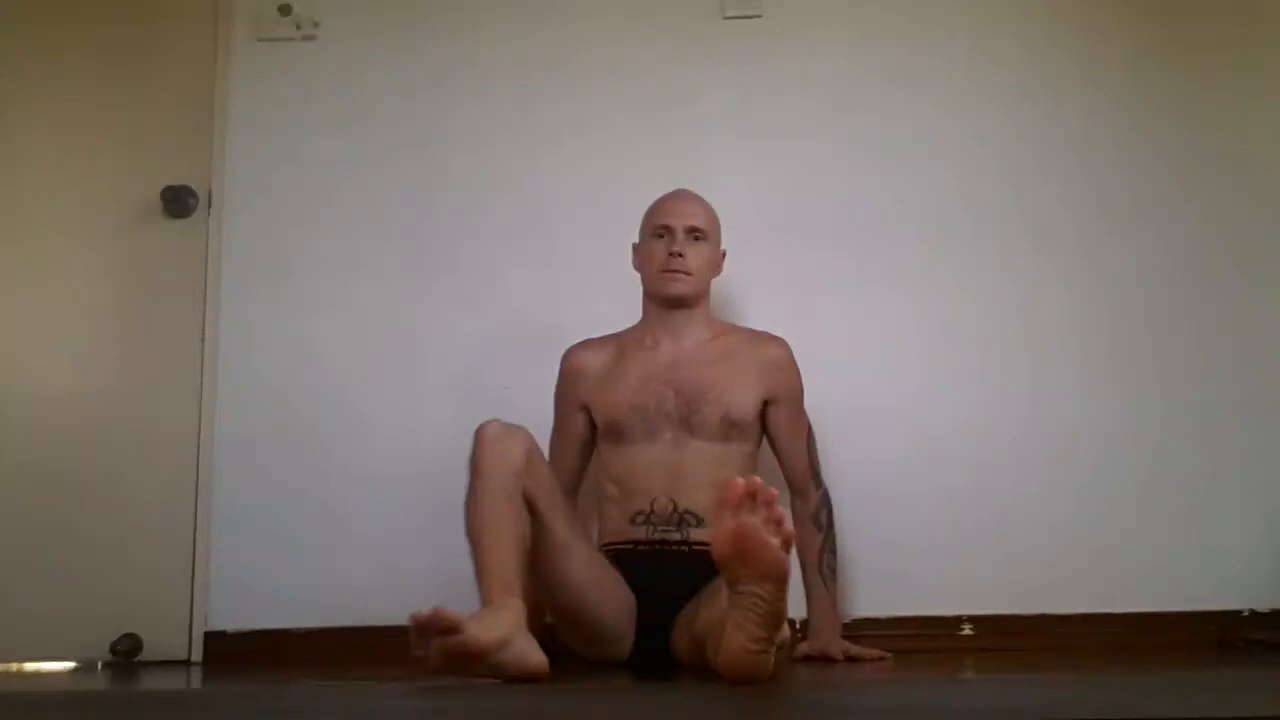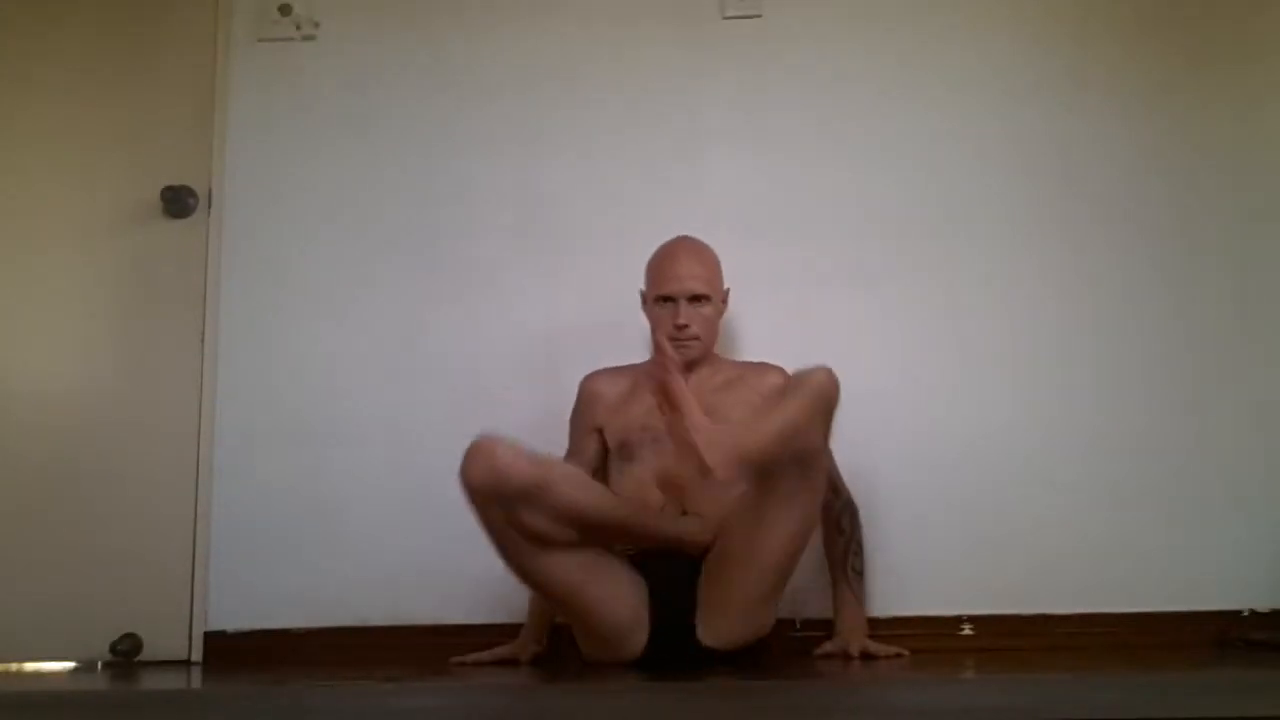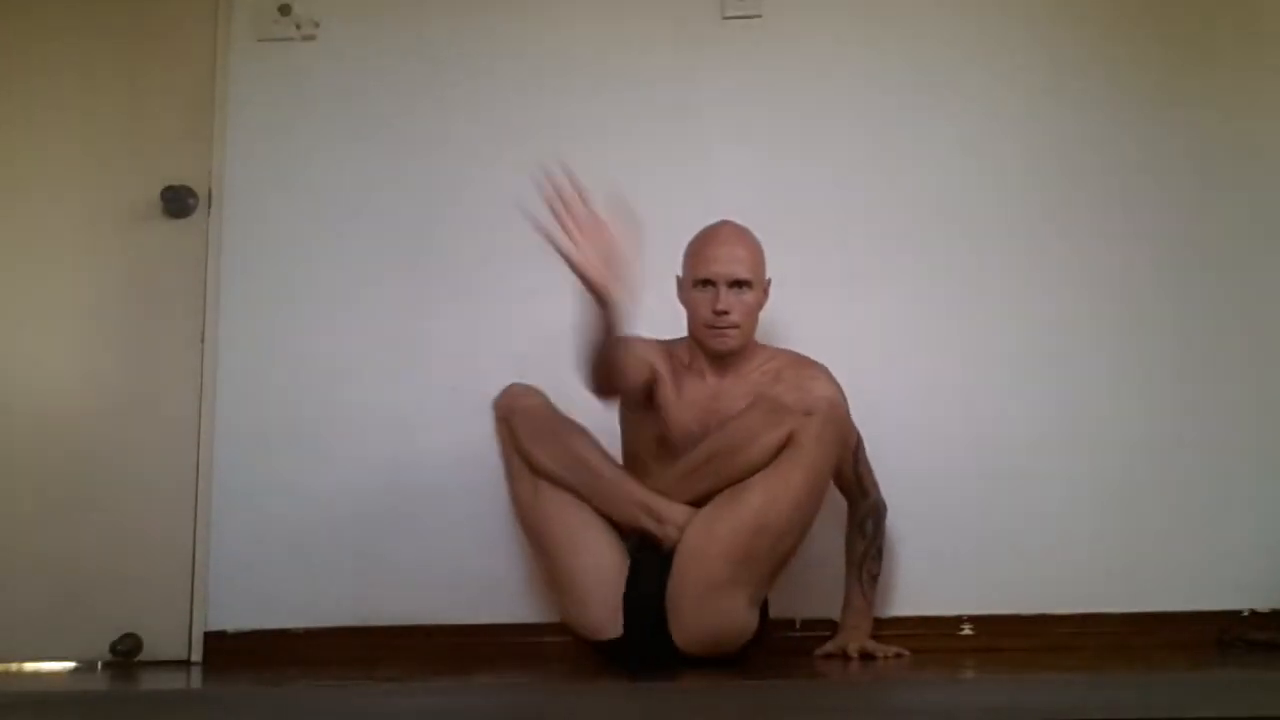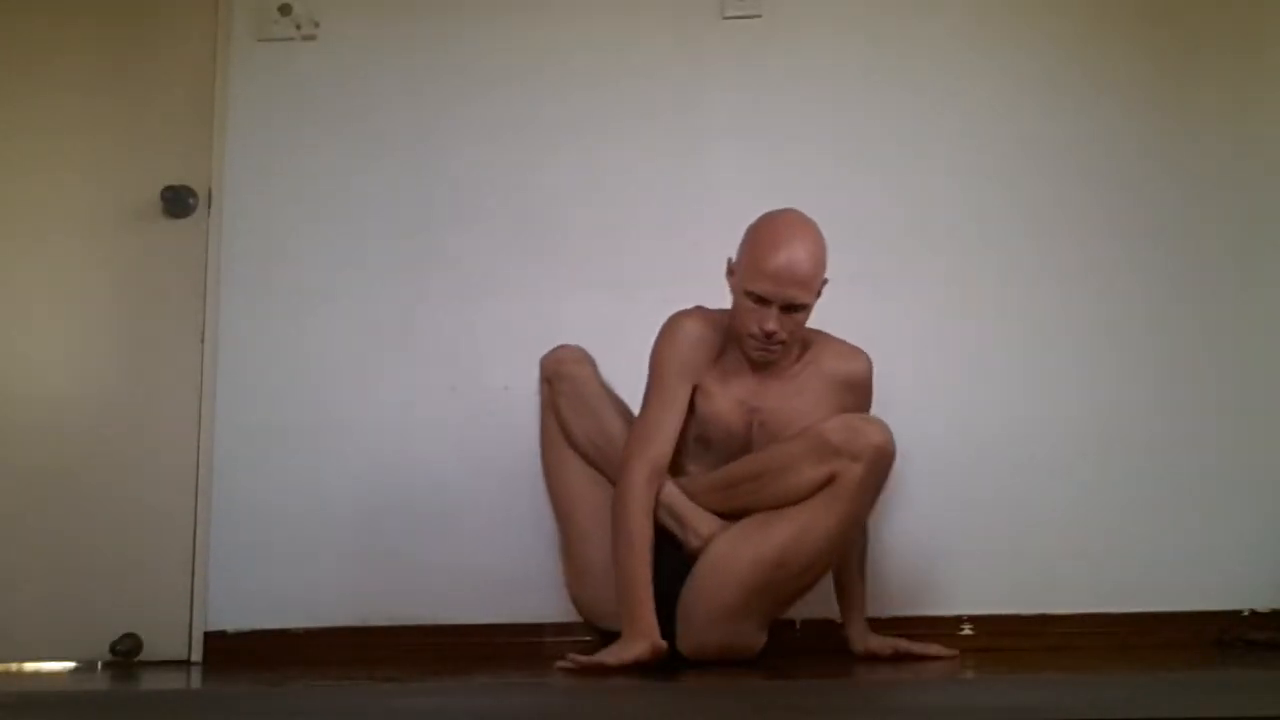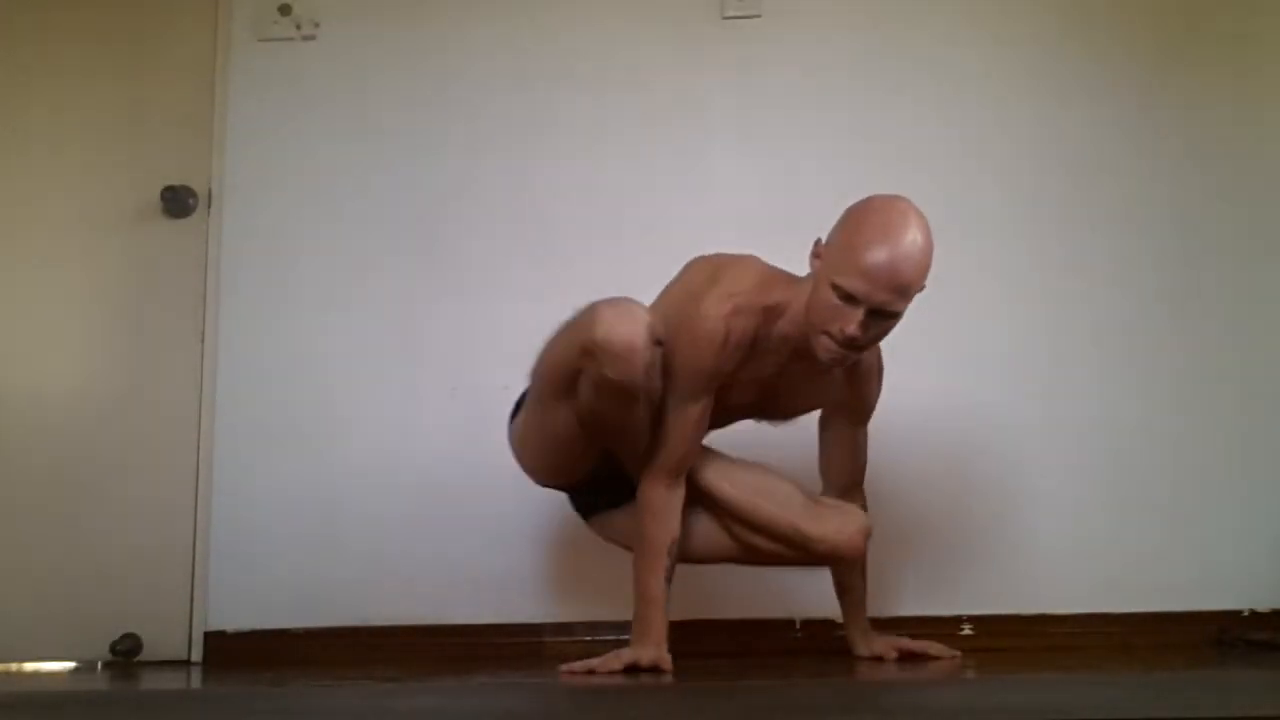
dt=1s
person 1, frame 1
left shoulder: (766, 360)
right shoulder: (587, 365)
left elbow: (809, 492)
right elbow: (554, 496)
left wrist: (825, 626)
right wrist: (529, 619)
left hip: (712, 592)
right hip: (611, 601)
right knee: (501, 443)
right ankle: (504, 629)
person 1, frame 2
left shoulder: (765, 387)
right shoulder: (604, 392)
left elbow: (837, 501)
right elbow: (557, 516)
left wrist: (851, 627)
right wrist: (533, 634)
left hip: (724, 620)
right hip: (625, 619)
left knee: (819, 386)
right knee: (488, 464)
person 1, frame 3
left shoulder: (802, 381)
right shoulder: (651, 365)
left elbow: (867, 501)
right elbow: (609, 380)
left wrist: (856, 623)
right wrist: (605, 298)
left hip: (710, 614)
right hip: (614, 608)
left knee: (815, 404)
right knee: (518, 401)
right ankle: (662, 517)
person 1, frame 4
left shoulder: (845, 373)
right shoulder: (694, 337)
left elbow: (839, 509)
right elbow: (639, 475)
left wrist: (857, 629)
right wrist: (639, 629)
left hip: (717, 620)
right hip: (624, 590)
left knee: (868, 441)
right knee: (565, 365)
person 1, frame 5
left shoulder: (857, 367)
right shoulder: (728, 314)
left elbow: (847, 497)
right elbow: (665, 479)
left wrist: (860, 631)
right wrist: (649, 637)
right hip: (561, 438)
left knee: (845, 531)
right knee: (619, 325)
